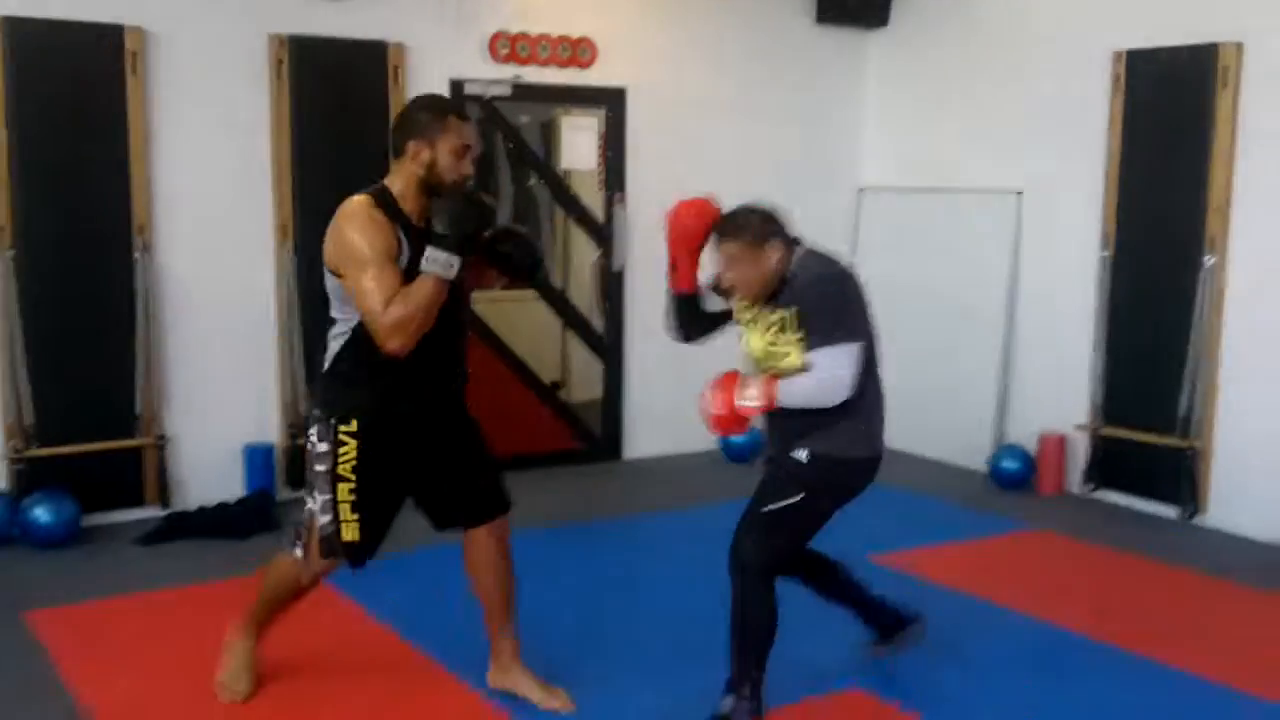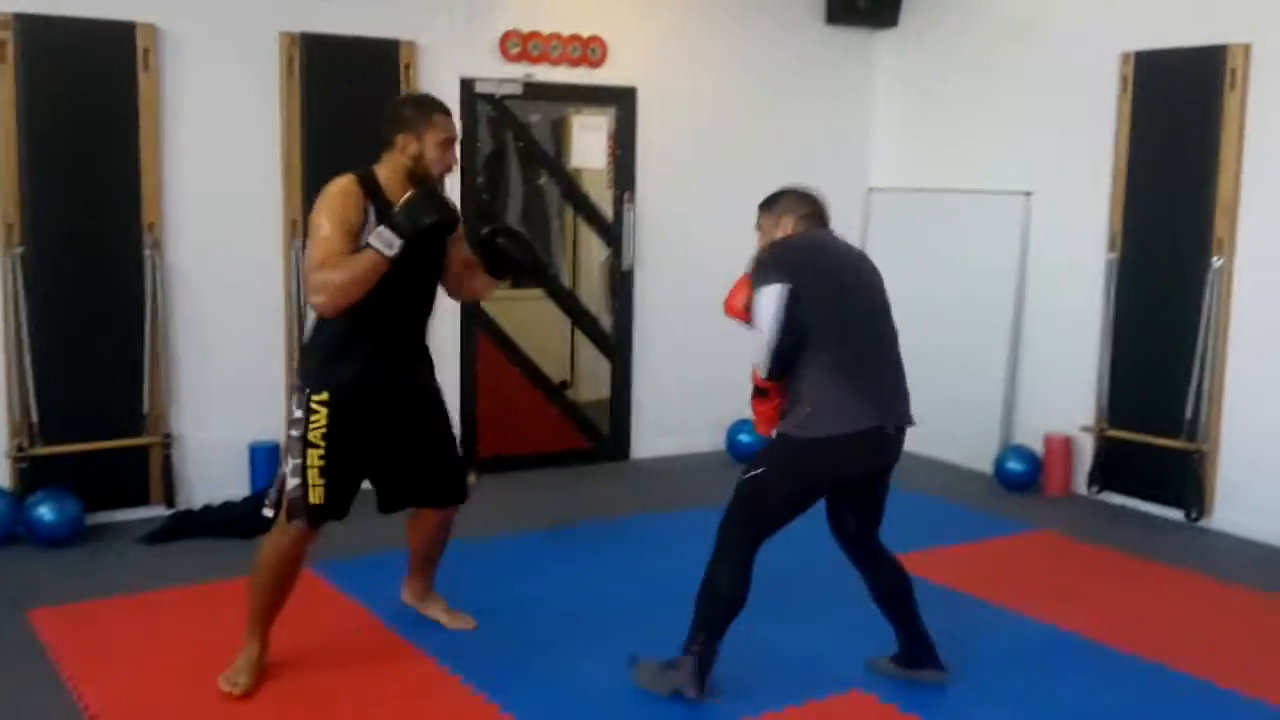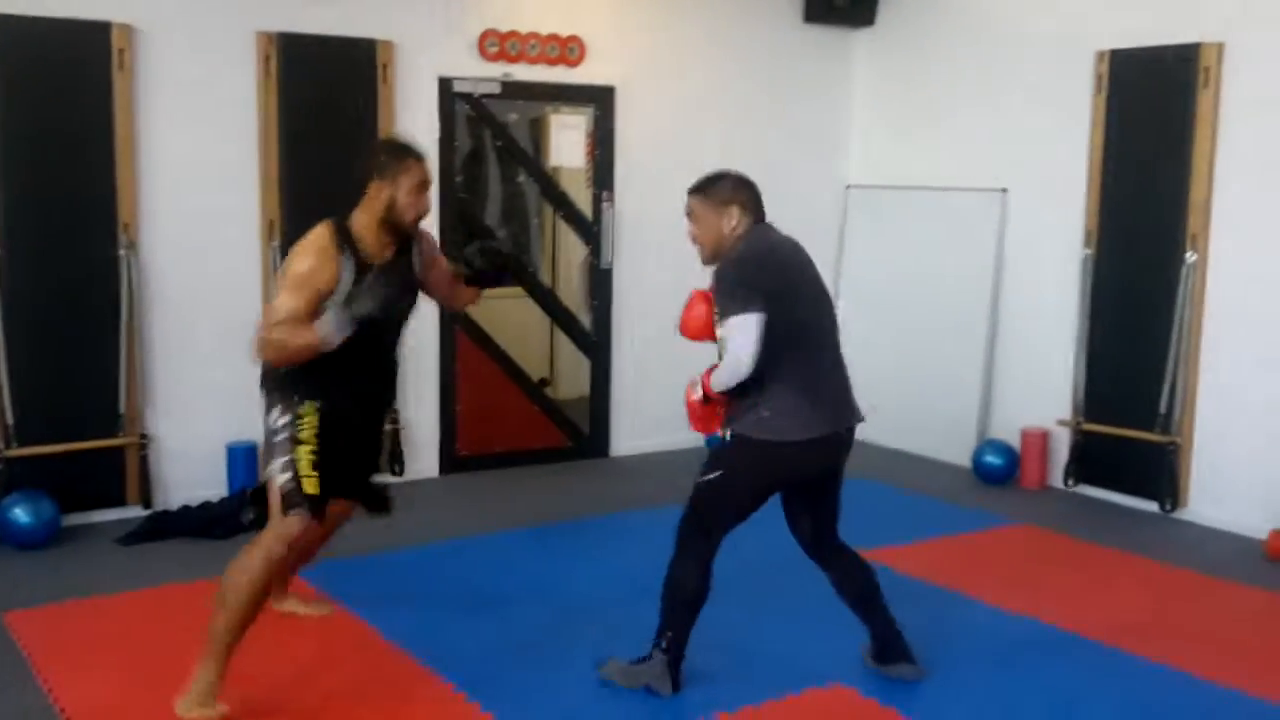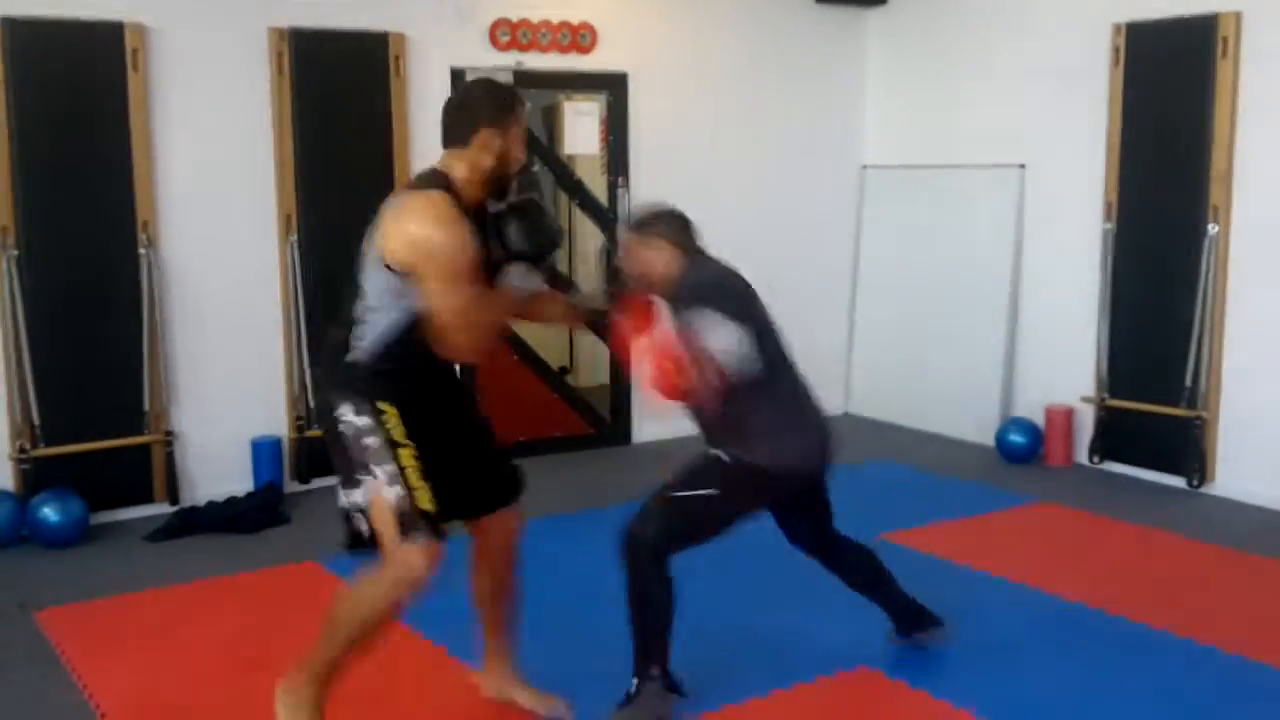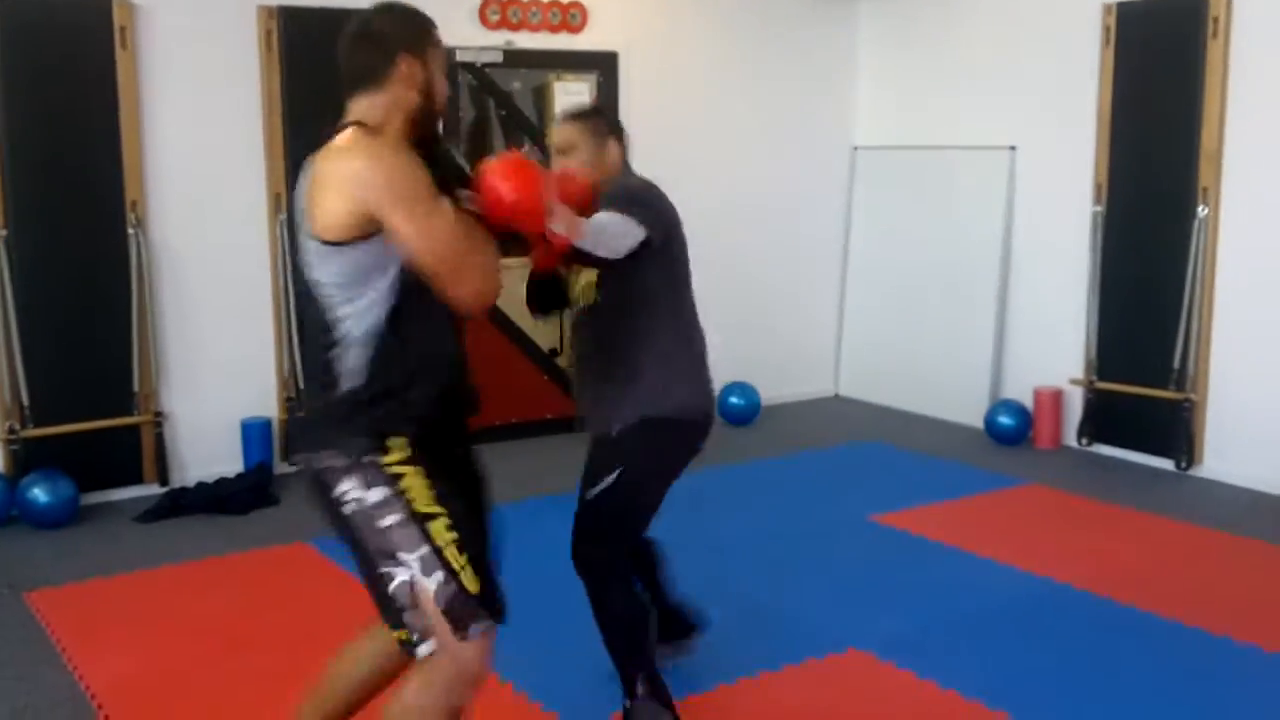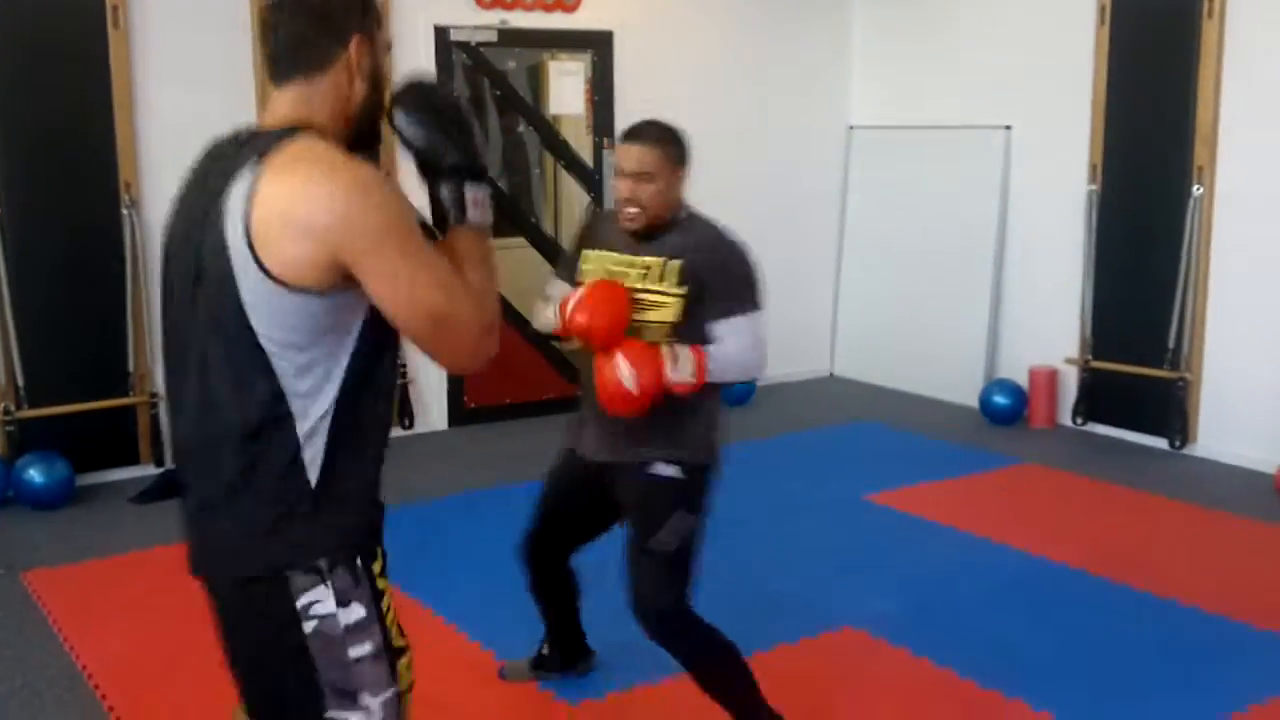
dt=0.4s
person 1, frame 1
left shoulder: (435, 212)
right shoulder: (364, 223)
right elbow: (396, 333)
left wrist: (498, 254)
right wrist: (445, 248)
left hip: (433, 399)
right hip: (358, 413)
left knee: (487, 523)
right knee: (321, 554)
left ankle: (508, 665)
right ankle: (246, 638)
person 1, frame 2
left shoulder: (437, 208)
right shoulder: (345, 197)
left elbow: (465, 285)
right elbow: (322, 293)
left wrist: (495, 262)
right wrist: (396, 233)
left hip: (408, 382)
right hip: (335, 388)
left knee: (439, 500)
right knee: (296, 523)
left ankle: (419, 592)
right ankle: (253, 645)
person 1, frame 3
left shoulder: (415, 248)
right shoulder: (325, 249)
left elbow: (451, 287)
right elbow: (272, 345)
left wrist: (477, 281)
right wrist: (351, 316)
left hip: (361, 403)
right hip: (307, 402)
left knee: (336, 505)
right knee: (291, 528)
left ankle: (275, 586)
person 1, frame 4
left shoulder: (461, 208)
right shoulder: (437, 223)
left elbow: (477, 306)
right elbow: (462, 341)
left wrist: (552, 304)
right wrist: (517, 278)
left hip: (428, 394)
right hip: (376, 403)
left knee: (498, 516)
right knee: (408, 565)
person 1, frame 5
left shoulder: (367, 163)
right shoulder: (374, 164)
right elbow: (475, 284)
left hip: (404, 435)
right hip: (381, 448)
left knee: (417, 629)
right knee: (459, 653)
person 1, frame 6
left shoulder: (221, 171)
right shoulder: (336, 187)
right elbow: (470, 342)
right wrist: (463, 191)
left hip: (231, 526)
right hip: (303, 547)
person 2, frame 1
left shoulder: (822, 285)
right shoulder: (755, 284)
left elbow: (833, 384)
right elbow: (687, 325)
left wrist: (753, 392)
right wrist: (683, 259)
left hip: (836, 451)
right hip: (804, 447)
left knee: (749, 558)
right knee: (782, 552)
right ankle: (888, 620)
person 2, frame 2
left shoulder: (779, 258)
right shoulder: (859, 263)
left elbow: (774, 332)
left wrist: (768, 383)
left hip: (821, 430)
right hip: (883, 426)
left knee: (737, 537)
right knee: (860, 539)
left ankle: (691, 665)
right ankle: (919, 654)
person 2, frame 3
left shoulder: (740, 264)
right shoulder: (784, 253)
left elbow: (742, 361)
left wrist: (707, 385)
right wrist: (720, 322)
left hip: (773, 433)
right hip: (831, 428)
left knee: (698, 537)
right knee: (820, 539)
left ankle: (661, 665)
right ankle: (892, 649)
person 2, frame 4
left shoulder: (699, 287)
right shoulder: (713, 281)
left elbow: (735, 350)
left wrist: (704, 366)
left hip: (759, 458)
right hip: (804, 447)
left knee: (644, 541)
right knee: (817, 537)
right ankle: (912, 617)
person 2, frame 5
left shoulder: (634, 199)
right shoulder: (592, 211)
left elbow: (596, 240)
left wrist: (547, 219)
left hip: (658, 412)
right hip: (623, 408)
left knee: (595, 551)
right knee: (610, 532)
right ankle: (670, 621)
person 2, frame 6
left shoulder: (712, 253)
right shoulder: (597, 233)
left elbow: (746, 354)
right elbow: (553, 308)
left wrist: (675, 366)
right wrist: (569, 314)
left hip: (673, 456)
right hip: (597, 441)
left knee: (659, 608)
right knee: (542, 548)
right ankle: (562, 653)
